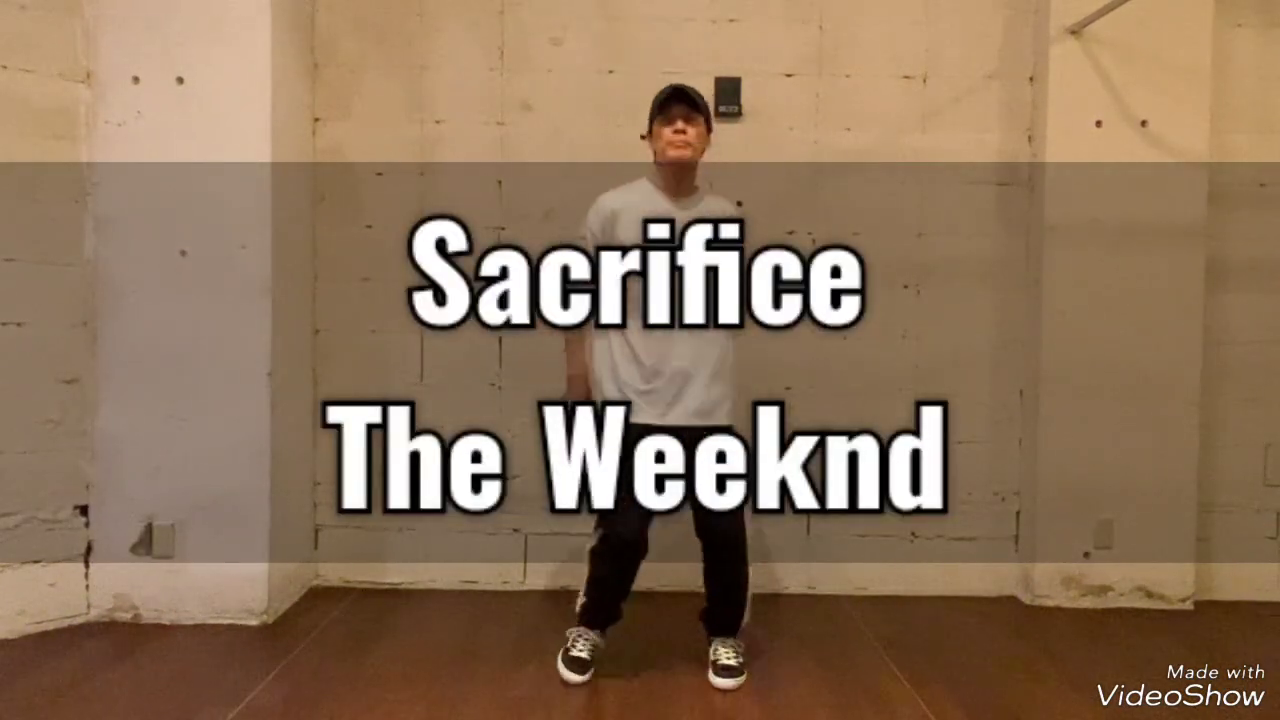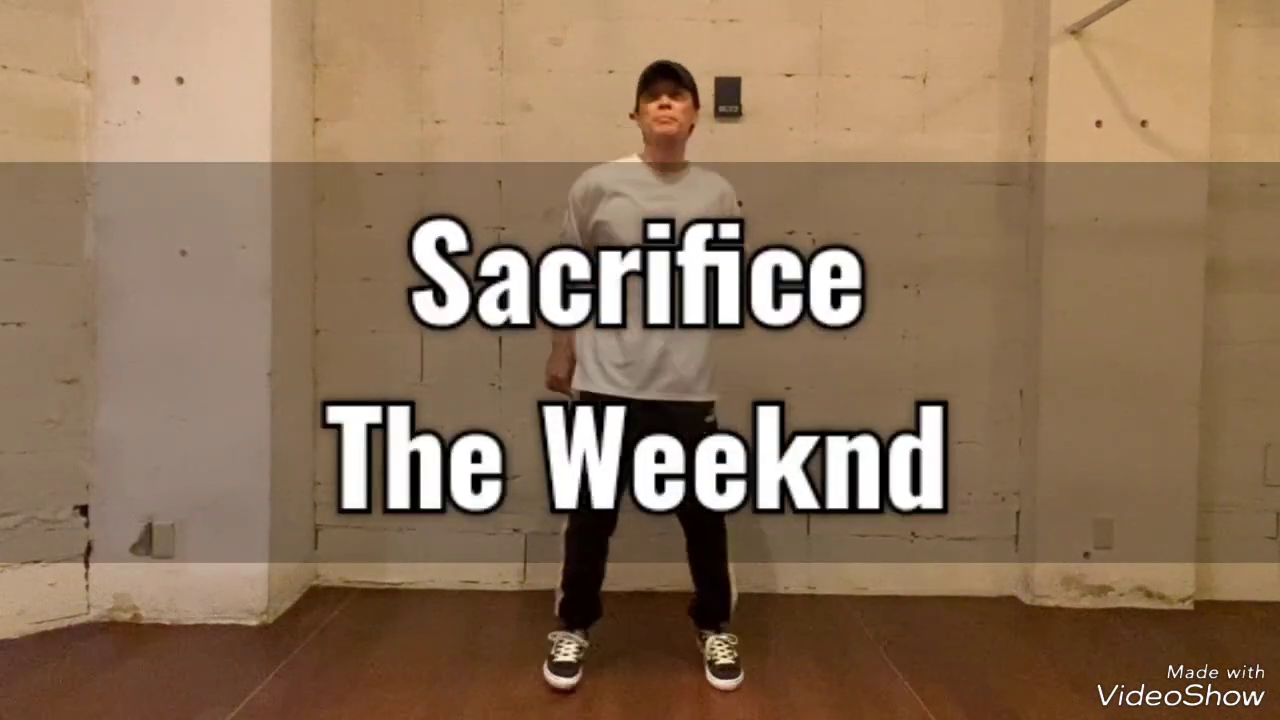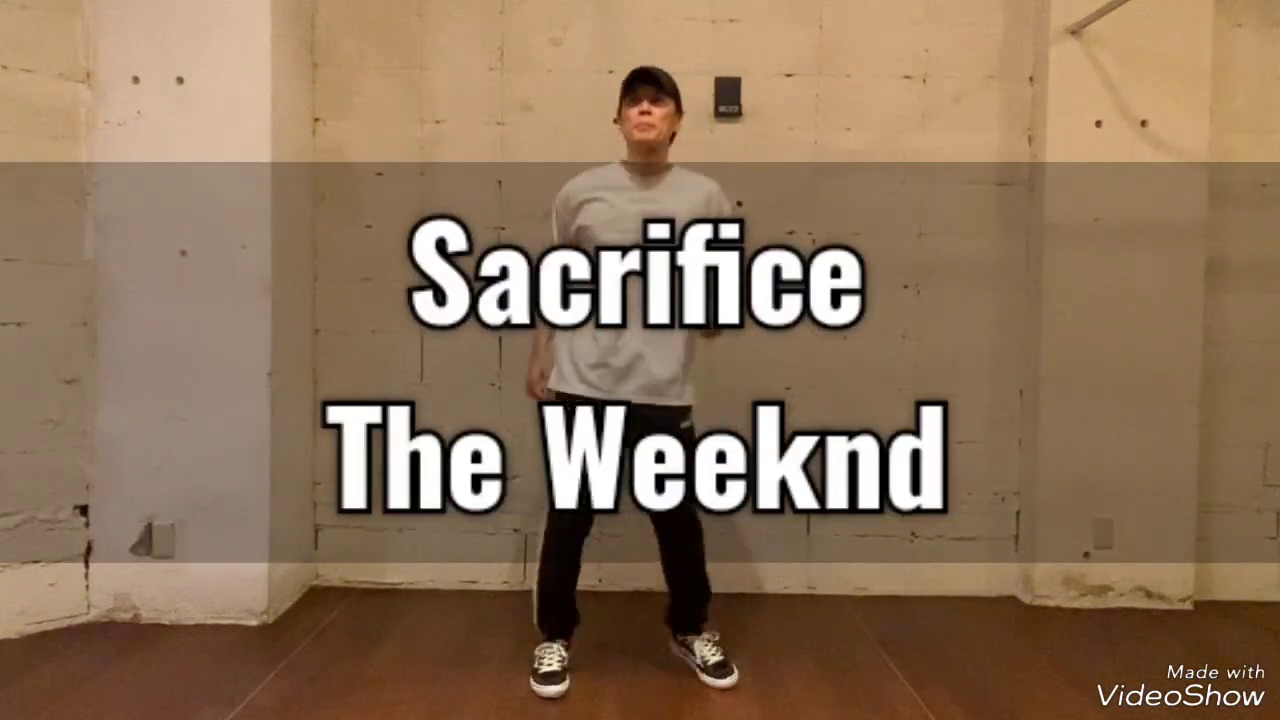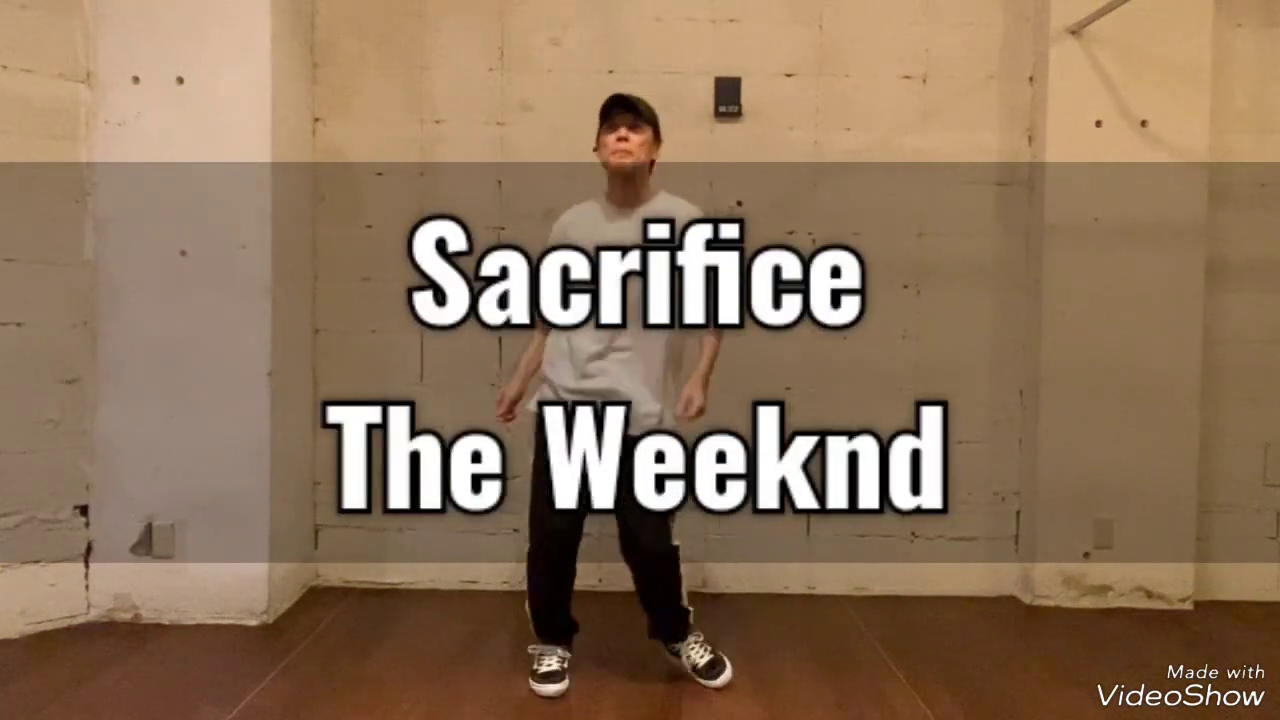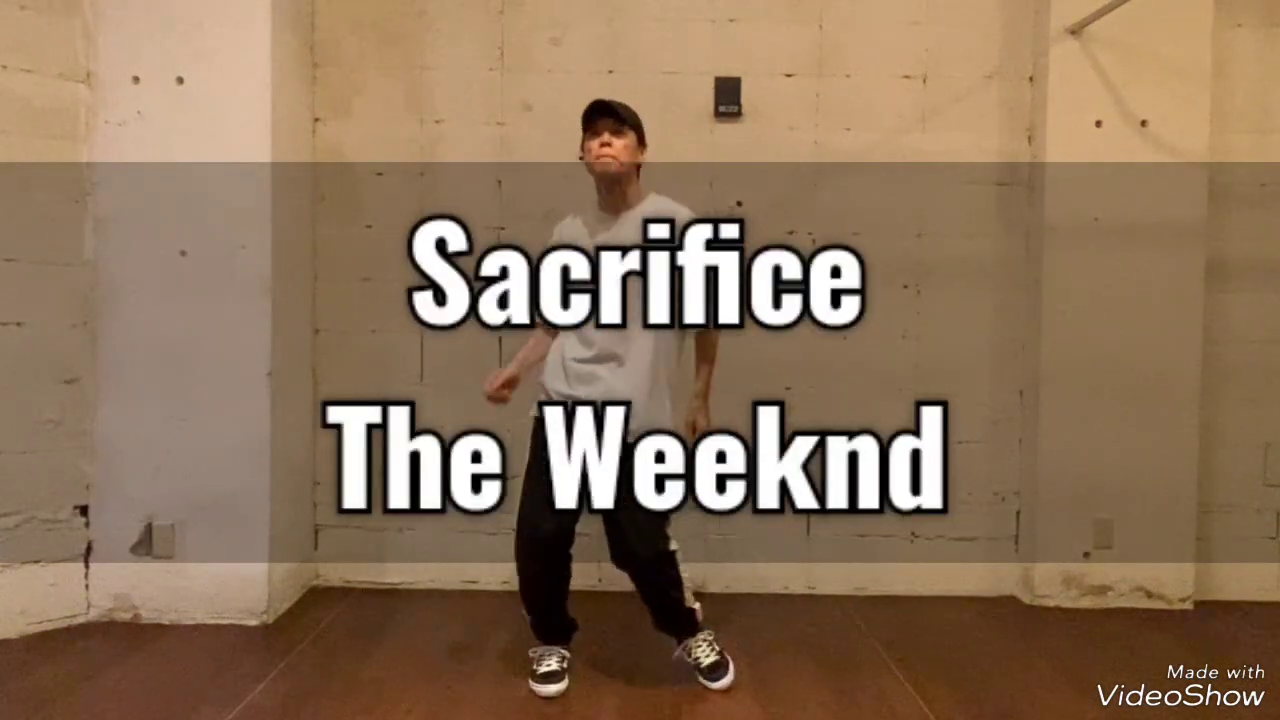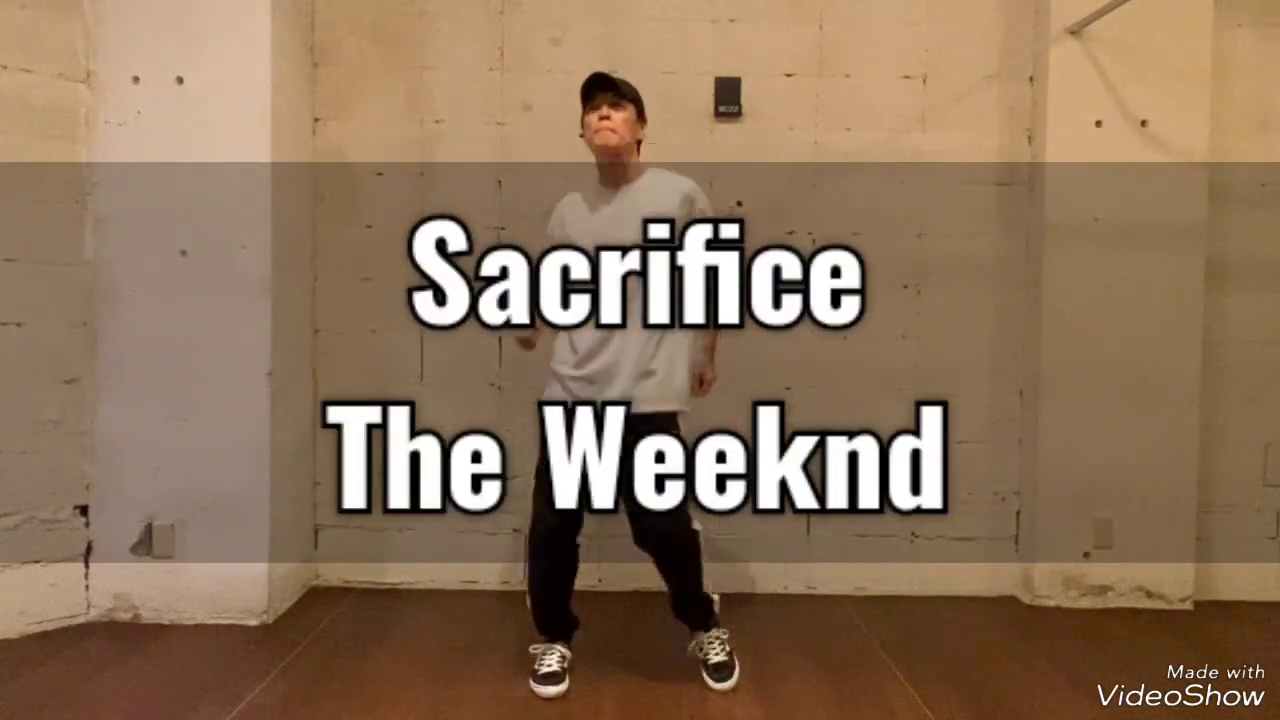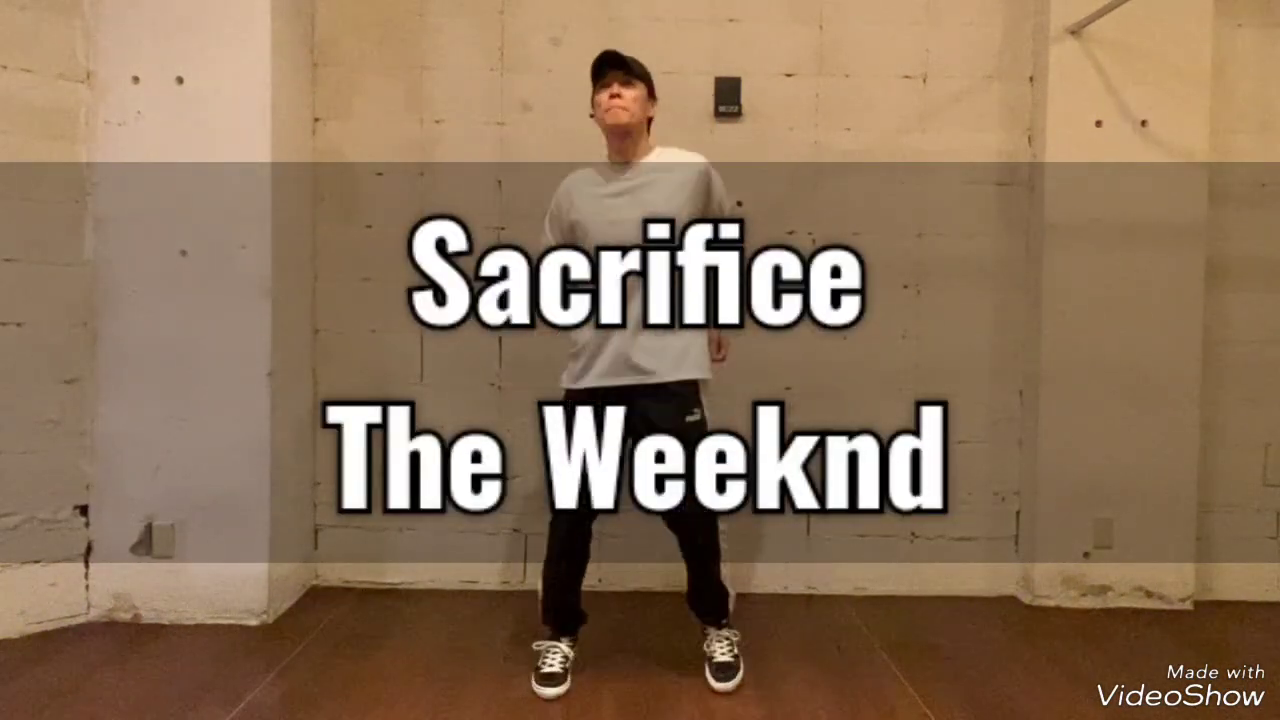
dt=0.1s
person 1, frame 1
left shoulder: (727, 216)
right shoulder: (612, 209)
right wrist: (579, 373)
left hip: (705, 409)
right hip: (628, 406)
left knee: (724, 532)
right knee: (622, 534)
left ankle: (724, 635)
right ankle: (589, 627)
person 1, frame 2
left shoulder: (718, 194)
right shoulder: (597, 185)
right wrist: (560, 352)
left hip: (685, 387)
right hip: (606, 384)
left knee: (703, 515)
right knee: (592, 514)
left ankle: (715, 630)
right ankle: (572, 629)
person 1, frame 3
left shoulder: (704, 195)
right shoulder: (581, 193)
right wrist: (539, 357)
left hip: (661, 390)
right hip: (581, 387)
left knee: (677, 518)
right knee: (567, 519)
left ankle: (693, 632)
right ankle: (554, 641)
person 1, frame 4
left shoulder: (686, 219)
right shoulder: (571, 224)
left wrist: (699, 381)
right wrist: (520, 380)
left hip: (641, 412)
right hip: (565, 405)
left knee: (648, 541)
right knee: (551, 534)
left ankle: (681, 636)
right ankle: (552, 643)
person 1, frame 5
left shoulder: (676, 222)
right shoulder: (567, 232)
left wrist: (701, 398)
right wrist: (515, 371)
left hip: (635, 416)
right hip: (561, 409)
left knee: (641, 546)
right knee: (541, 534)
left ankle: (691, 635)
right ankle: (553, 642)
person 1, frame 6
left shoulder: (679, 193)
right shoulder: (567, 211)
left wrist: (706, 353)
right wrist: (535, 326)
left hip: (650, 396)
right hip: (573, 394)
left knee: (663, 527)
right knee: (551, 528)
left ankle: (706, 630)
right ankle: (555, 641)
person 1, frame 7
left shoulder: (693, 173)
right shoulder: (572, 191)
left wrist: (718, 322)
left hip: (670, 374)
right hip: (592, 377)
left knee: (691, 511)
right knee: (572, 514)
left ankle: (717, 628)
right ankle: (561, 637)
